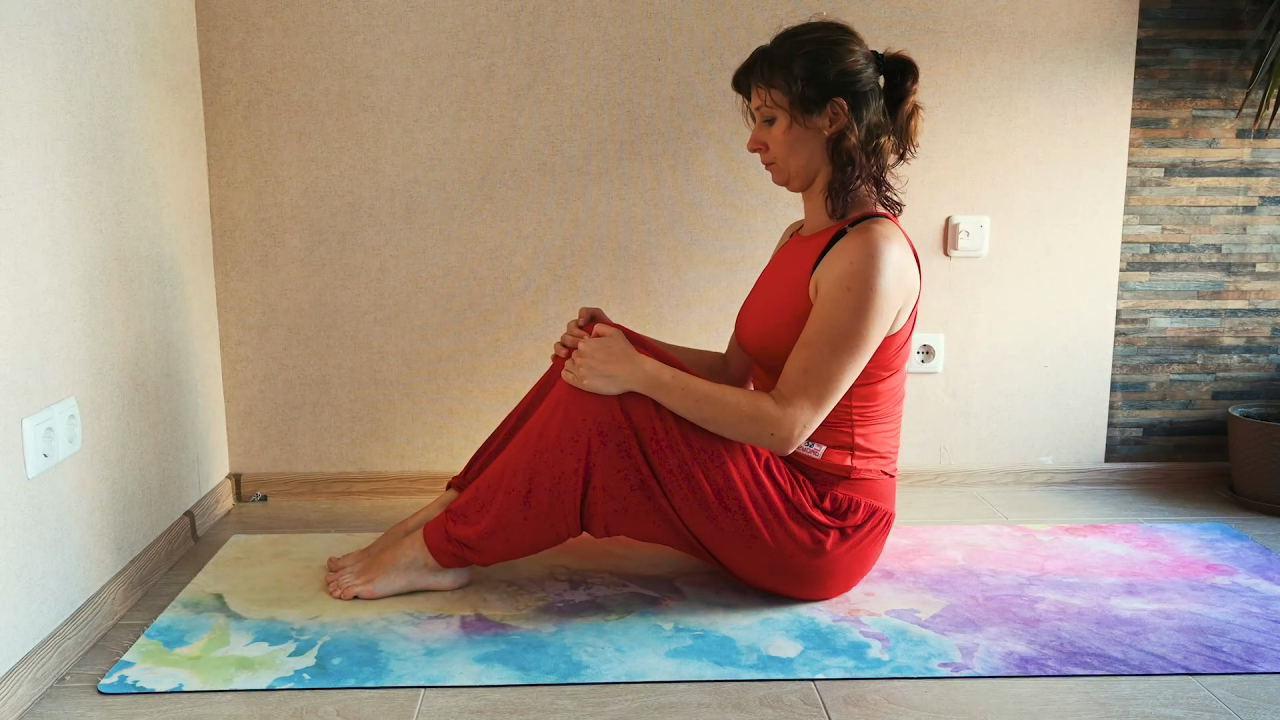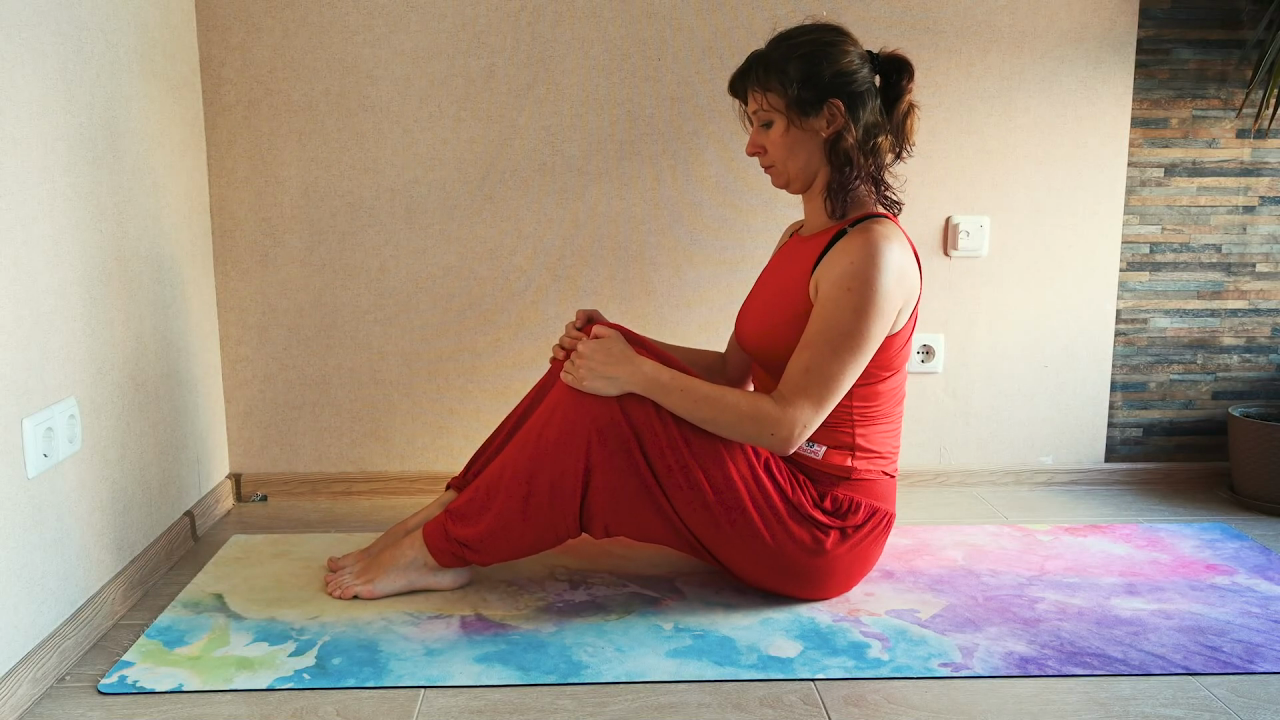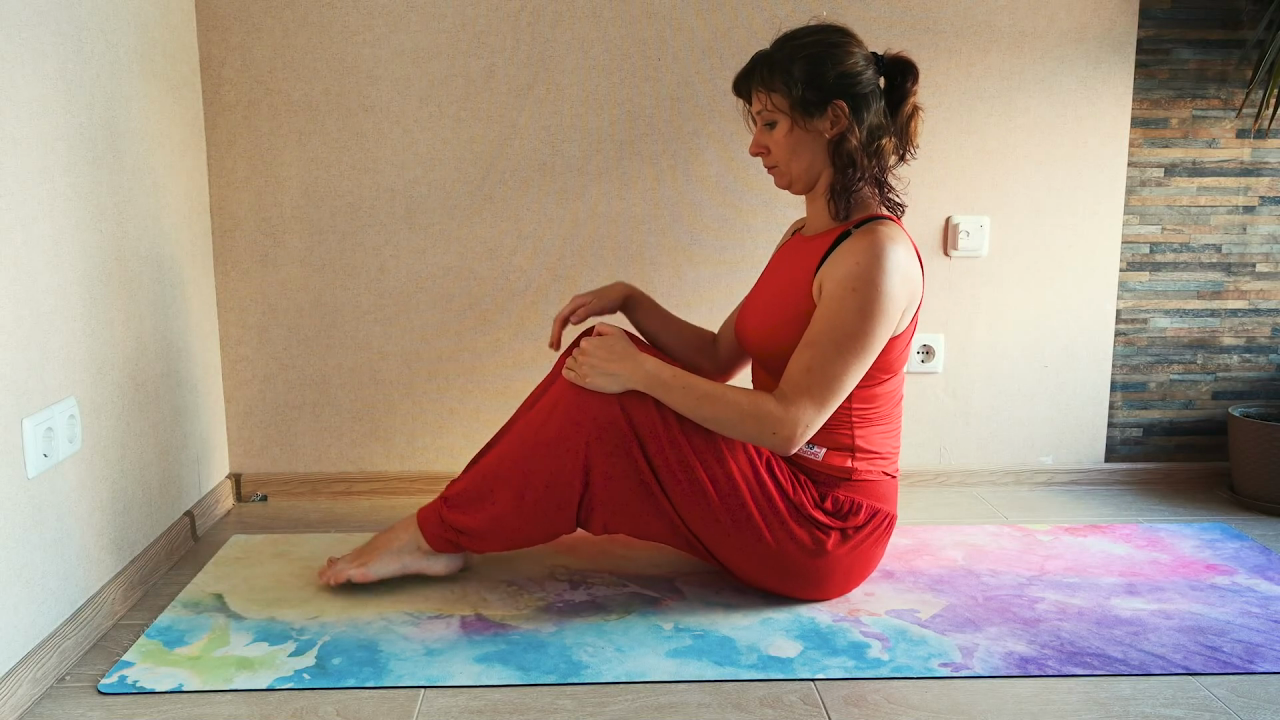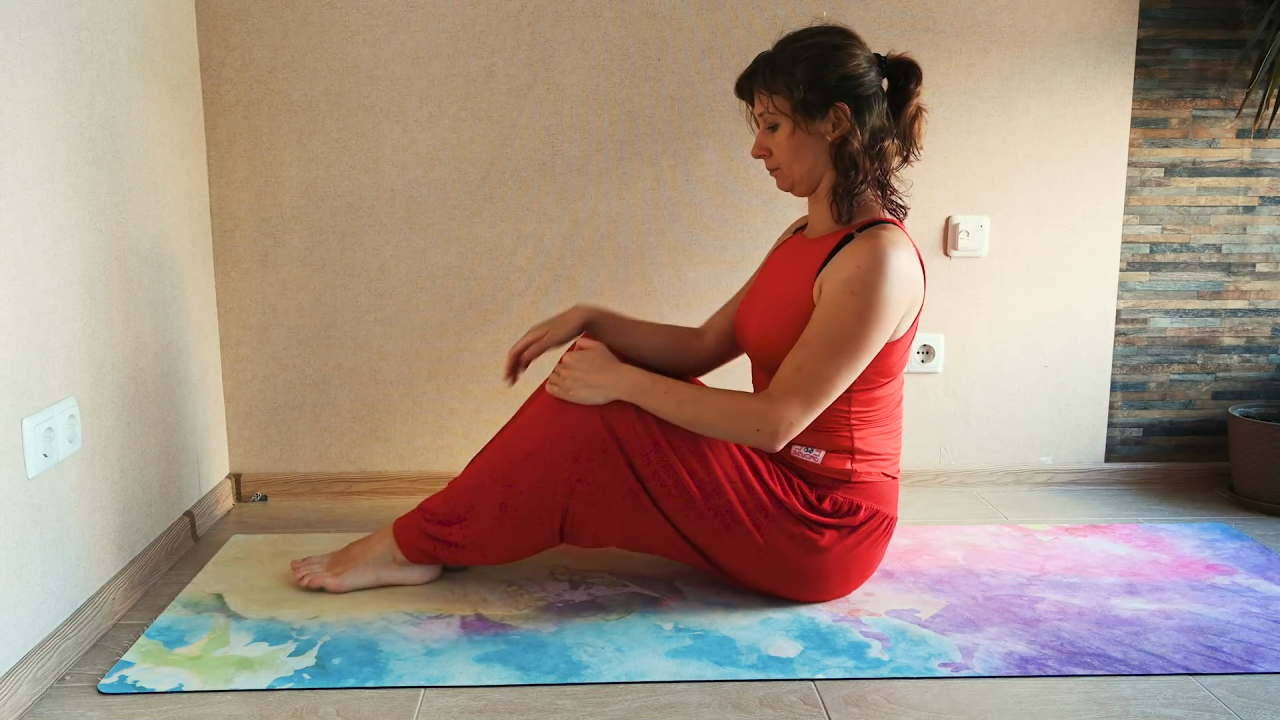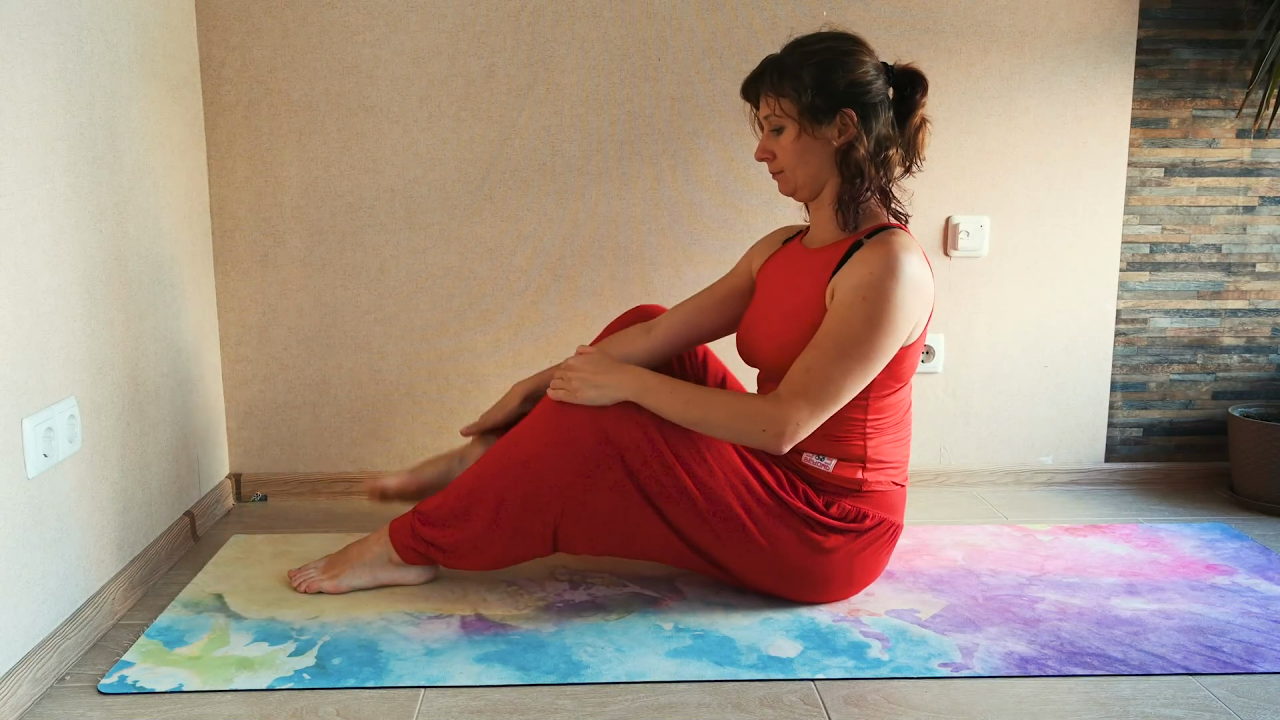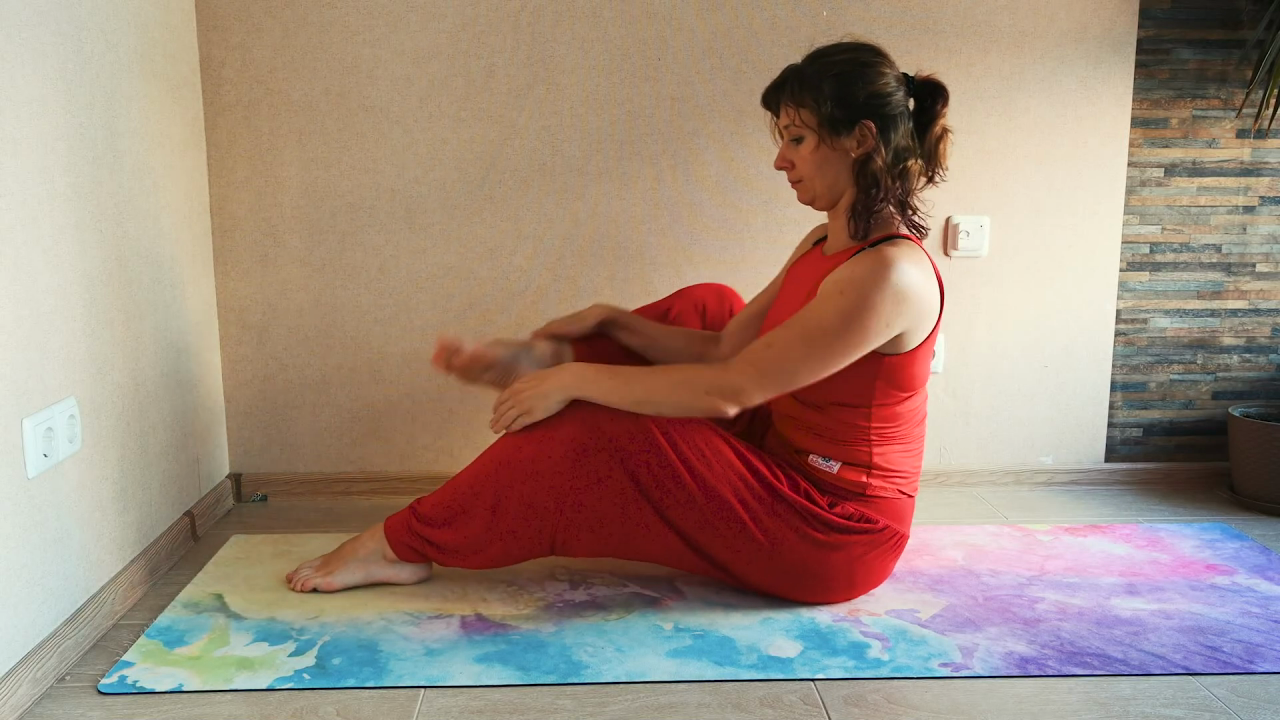
dt=0.3s
person 1, frame 1
left shoulder: (872, 253)
right shoulder: (804, 239)
left elbow: (786, 423)
right elbow: (734, 372)
left wrist: (638, 372)
right wrist: (621, 350)
left hip: (820, 531)
right hip: (776, 492)
left knee: (600, 405)
right knee: (593, 362)
left ankle: (440, 550)
right ankle: (452, 513)
person 1, frame 2
left shoulder: (873, 253)
right shoulder: (803, 239)
left elbow: (788, 424)
right elbow: (733, 373)
left wrist: (637, 373)
right wrist: (619, 347)
left hip: (820, 529)
right hip: (777, 488)
left knee: (601, 404)
right knee: (596, 362)
left ankle: (440, 550)
right ankle: (452, 511)
person 1, frame 3
left shoulder: (876, 255)
right shoulder: (805, 238)
left elbow: (790, 423)
right elbow: (718, 359)
left wrist: (640, 371)
right wrist: (629, 300)
left hip: (822, 531)
right hip: (779, 488)
left knee: (603, 403)
right knee: (600, 363)
left ankle: (439, 536)
right ankle: (458, 514)
person 1, frame 4
left shoulder: (879, 259)
right shoulder: (801, 241)
left elbow: (775, 421)
right elbow: (701, 348)
left wrist: (622, 381)
right wrist: (590, 319)
left hip: (820, 534)
right hip: (778, 487)
left knee: (587, 417)
right knee: (607, 349)
left ankle: (412, 547)
right ankle: (445, 530)
person 1, frame 5
left shoulder: (890, 266)
right shoulder: (785, 249)
left elbow: (782, 424)
right elbow: (665, 334)
left wrist: (626, 383)
right wrist: (537, 387)
left hip: (824, 538)
right hip: (783, 485)
left knee: (589, 424)
right knee: (639, 325)
left ankle: (409, 547)
right ankle: (484, 468)
person 1, frame 6
left shoulder: (887, 274)
right shoulder: (825, 245)
left elbow: (724, 394)
right elbow: (723, 351)
left wrist: (573, 385)
right wrist: (616, 321)
left hip: (832, 541)
right hip: (796, 478)
left knee: (587, 427)
right knee: (708, 307)
left ankle: (401, 545)
